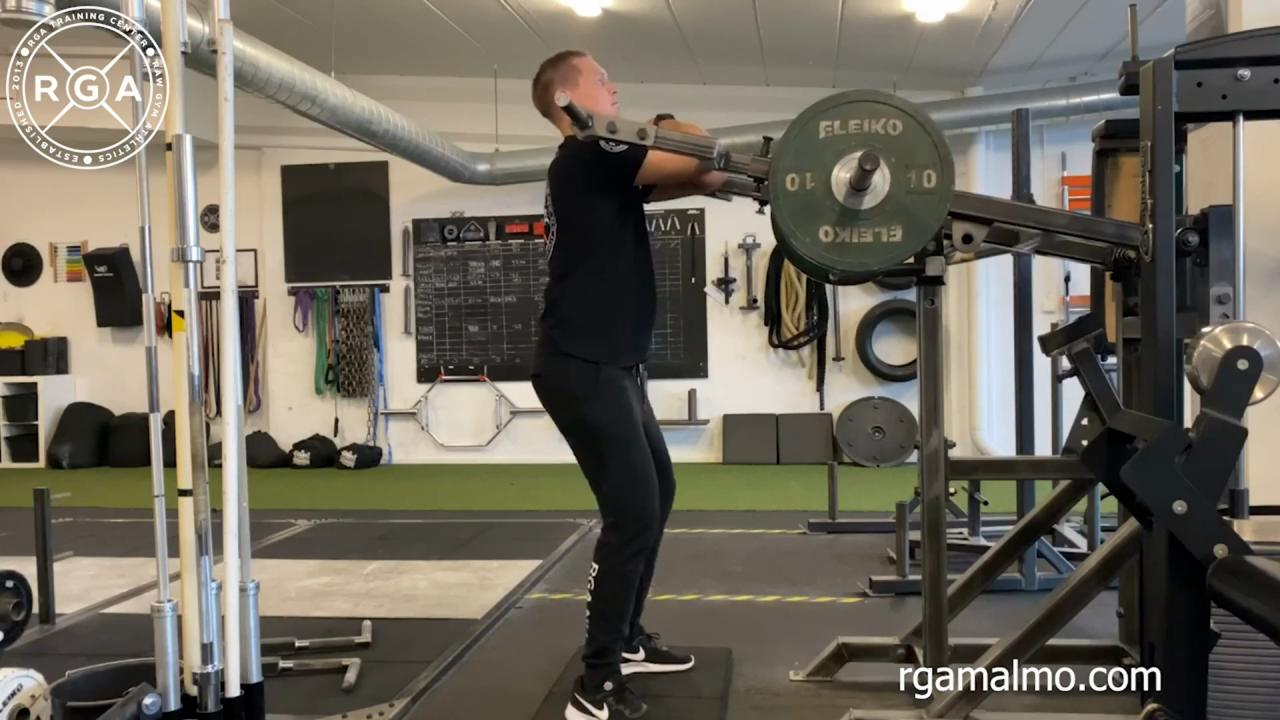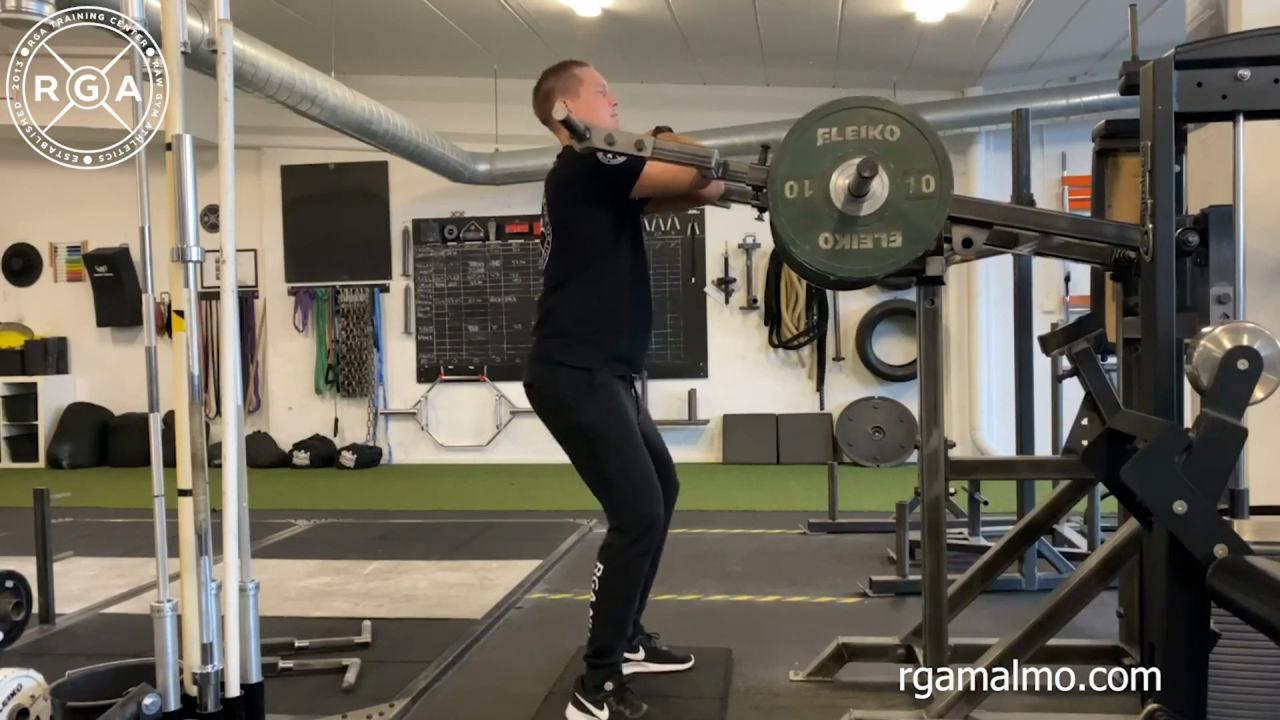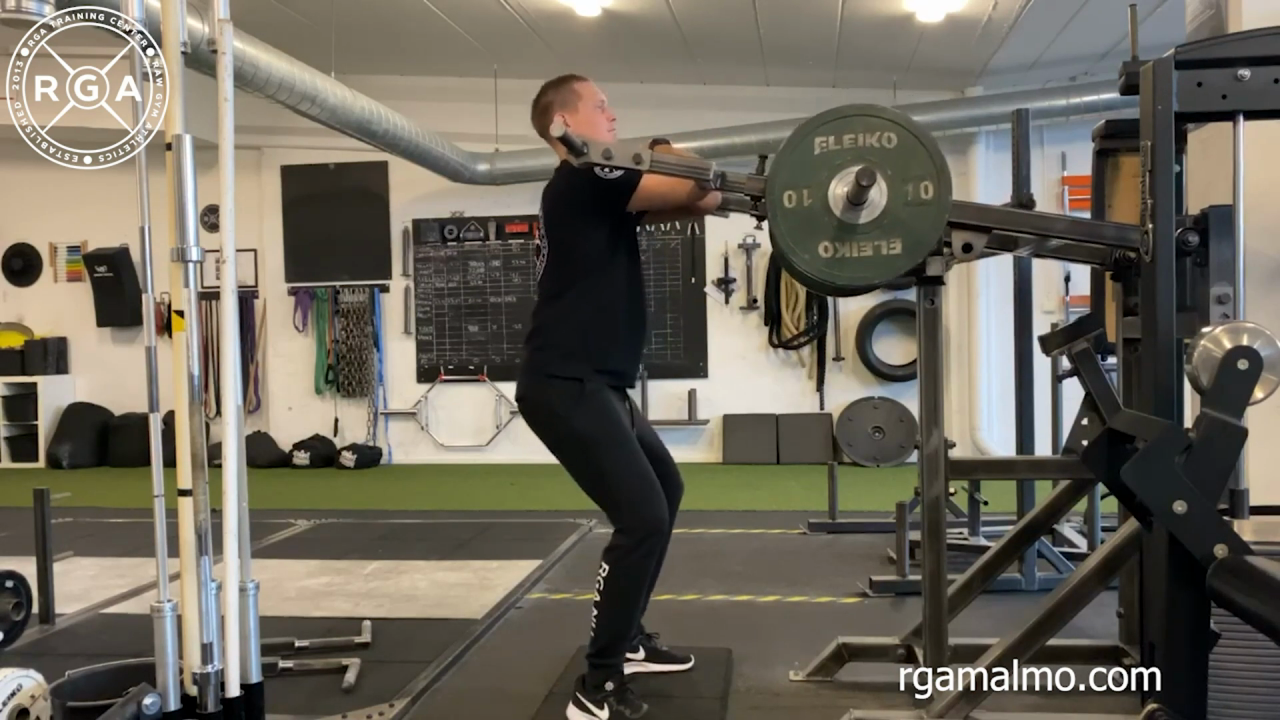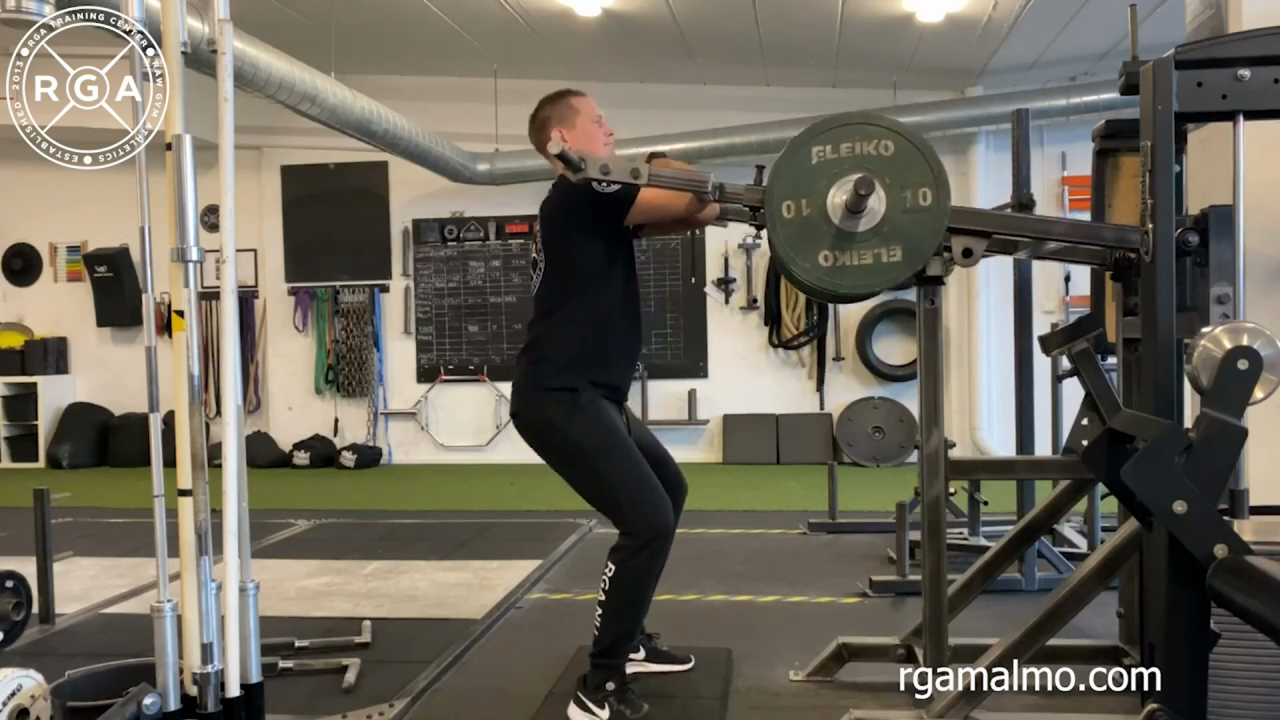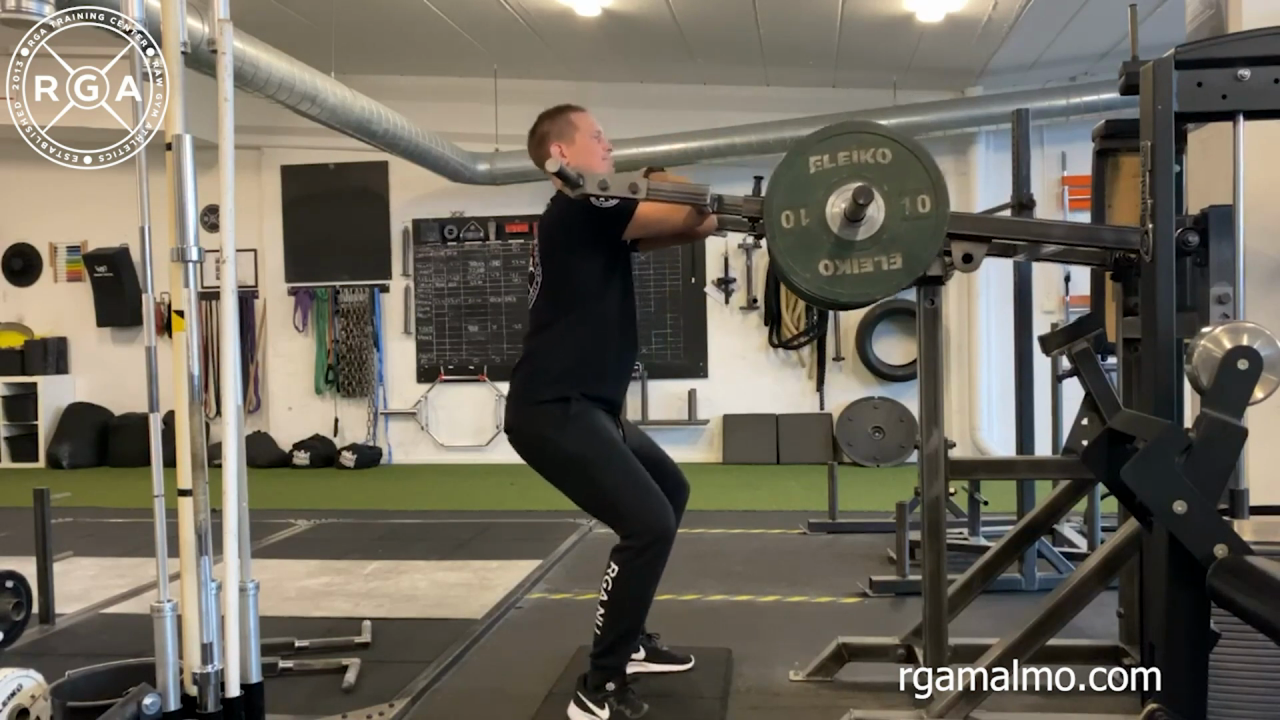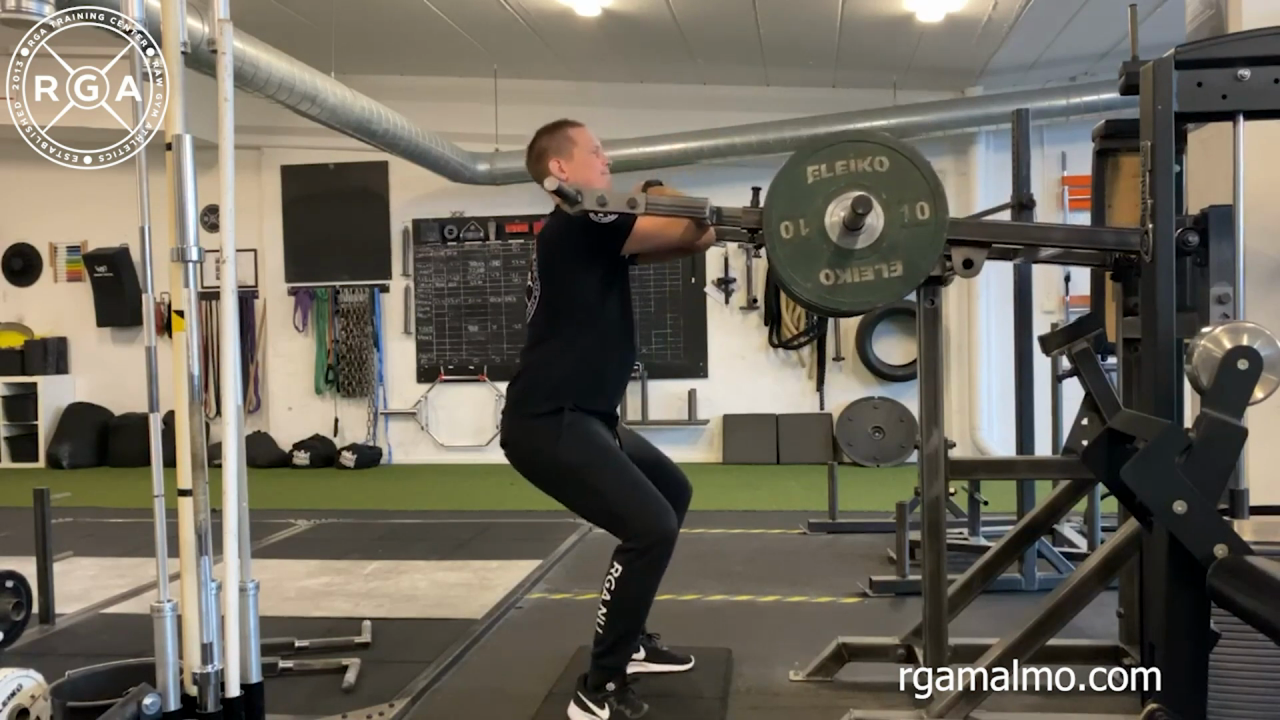
dt=0.2s
person 1, frame 1
left shoulder: (602, 167)
right shoulder: (587, 156)
left elbow: (695, 177)
right elbow: (697, 158)
left wrist: (688, 155)
right wrist: (670, 129)
left hip: (607, 364)
right hip: (582, 367)
left knee: (655, 495)
right knee: (633, 514)
left ankle: (626, 640)
person 1, frame 2
left shoulder: (601, 178)
right shoulder: (584, 167)
left elbow: (692, 188)
right elbow: (695, 173)
left wrist: (689, 167)
right wrist: (667, 142)
left hip: (600, 371)
right hip: (575, 374)
left knee: (660, 494)
right knee: (639, 515)
left ankle: (627, 640)
person 1, frame 3
left shoulder: (598, 191)
right shoulder: (581, 181)
left elbow: (690, 198)
right elbow: (692, 186)
left wrist: (686, 179)
right wrist: (665, 154)
left hip: (593, 382)
right hip: (566, 386)
left knee: (663, 493)
right knee: (643, 519)
left ankle: (627, 640)
person 1, frame 4
left shoulder: (595, 205)
right shoulder: (579, 196)
left elbow: (690, 211)
right elbow: (689, 197)
right wrist: (664, 167)
left hip: (589, 393)
right hip: (560, 398)
left knee: (667, 493)
right knee: (648, 521)
left ankle: (628, 640)
person 1, frame 5
left shoulder: (594, 219)
right shoulder: (577, 212)
left elbow: (687, 223)
right elbow: (688, 213)
right wrist: (661, 181)
left hip: (584, 405)
right hip: (552, 412)
left knee: (669, 494)
right knee: (650, 525)
left ankle: (629, 640)
person 1, frame 6
left shoulder: (593, 233)
right shoulder: (576, 227)
left elbow: (686, 235)
right elbow: (687, 227)
right wrist: (659, 197)
left hip: (580, 416)
right hip: (547, 424)
left knee: (672, 494)
right knee: (652, 527)
left ankle: (629, 640)
